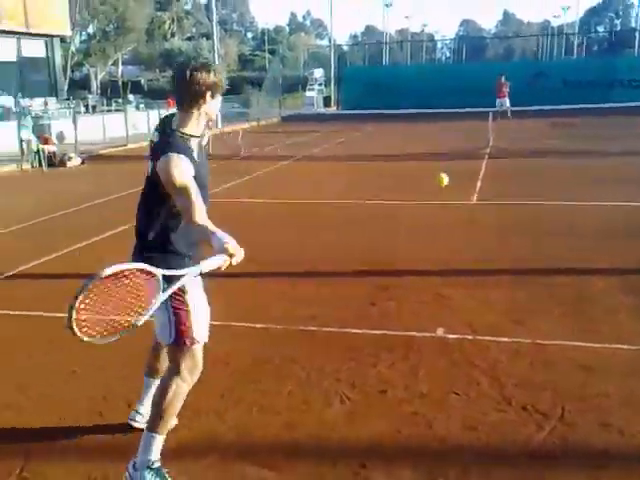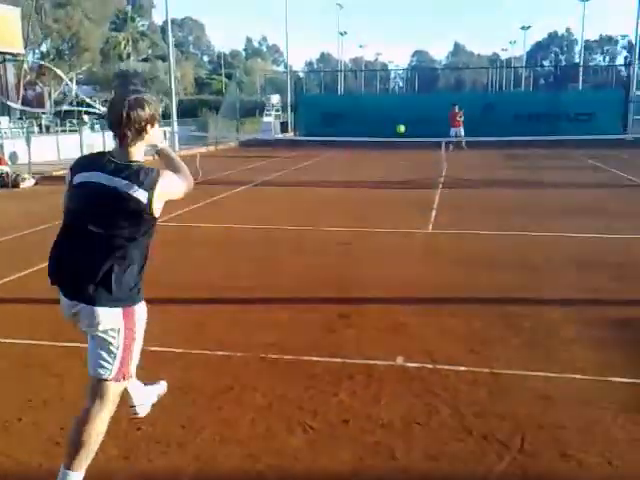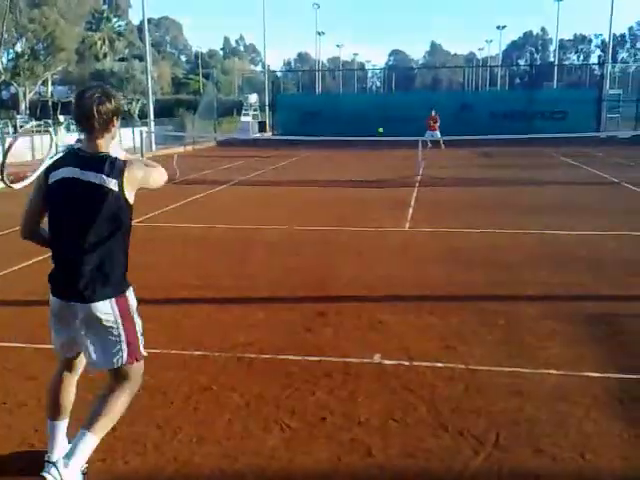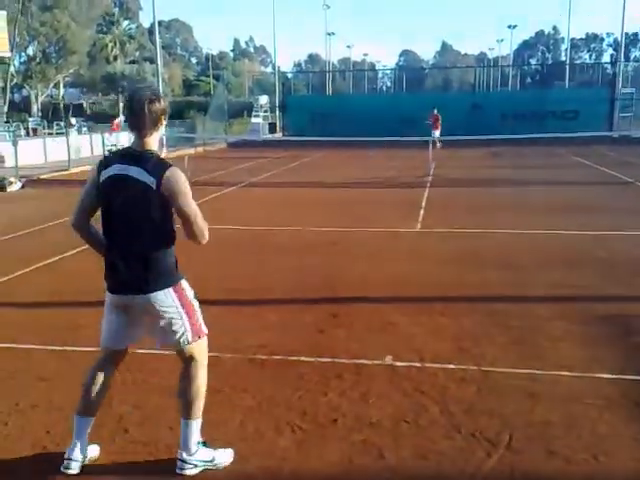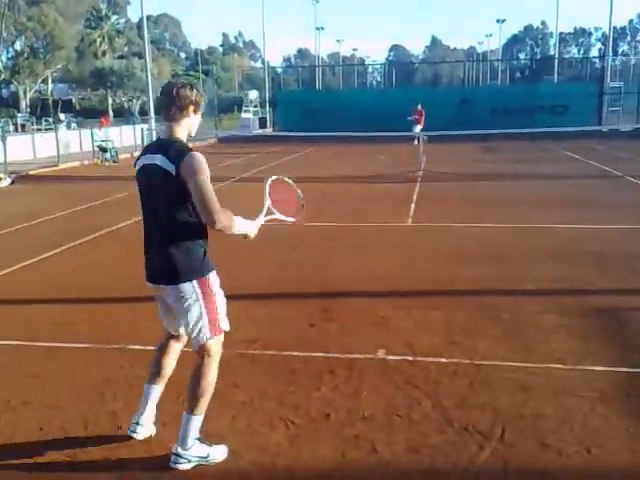
dt=0.3s
person 1, frame 1
left shoulder: (177, 131)
right shoulder: (175, 161)
right elbow: (198, 222)
right wrist: (222, 240)
left hip: (168, 263)
right hip: (170, 266)
left knee: (172, 338)
right knee: (187, 366)
left ankle: (144, 409)
person 1, frame 2
left shoulder: (83, 169)
right shoulder: (156, 183)
left elbow: (73, 222)
right elbow: (186, 179)
right wrist: (160, 146)
left hip: (70, 291)
right hip: (113, 298)
left knee: (112, 354)
right knee: (104, 394)
left ankle: (140, 394)
person 1, frame 3
left shoulder: (54, 168)
right shoulder: (125, 174)
left elbow: (28, 229)
right elbow: (160, 173)
left hip: (63, 290)
right hip: (105, 294)
left knee: (69, 363)
right knee: (128, 377)
person 1, frame 4
left shoulder: (106, 166)
right shoulder: (167, 175)
left elbow: (79, 222)
right elbow: (200, 236)
right wrist: (182, 207)
left hip: (119, 285)
right hip: (160, 286)
left knee: (109, 359)
right knee: (195, 357)
person 1, frame 5
left shoulder: (147, 156)
right shoulder: (190, 159)
right elbow: (215, 219)
right wrist: (246, 225)
left hip: (158, 270)
right hip: (189, 273)
left knee: (173, 338)
right knee: (209, 351)
left ankle: (142, 418)
right ankle: (187, 447)
